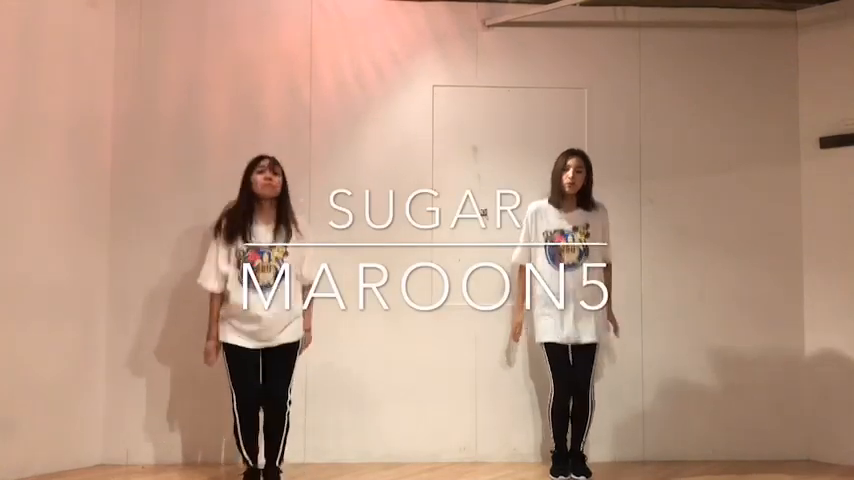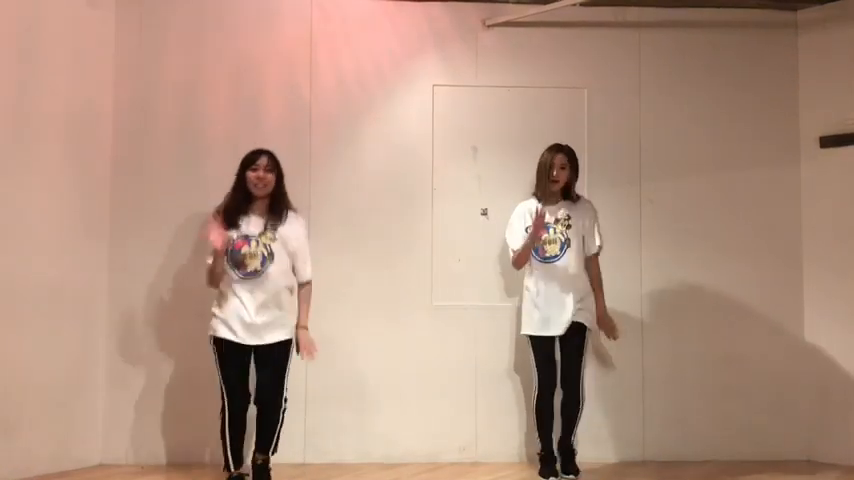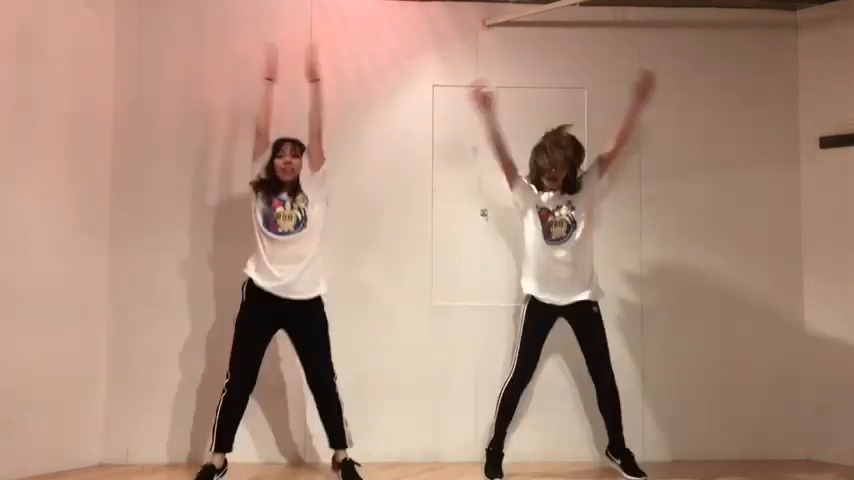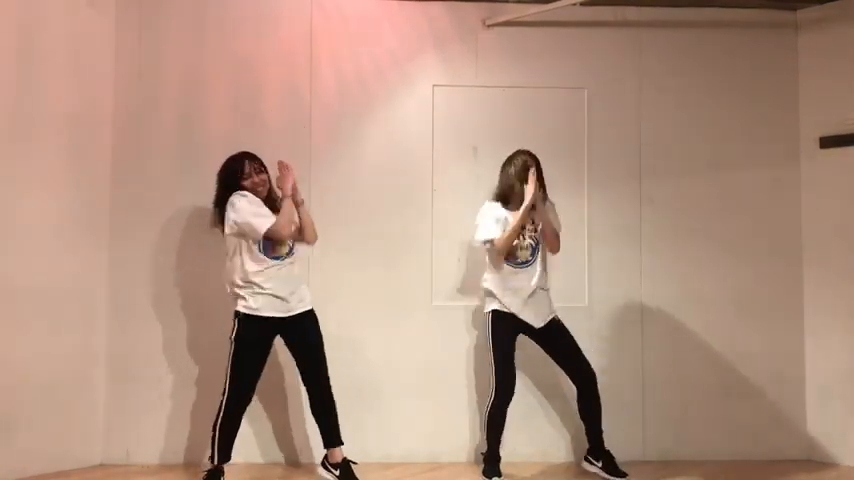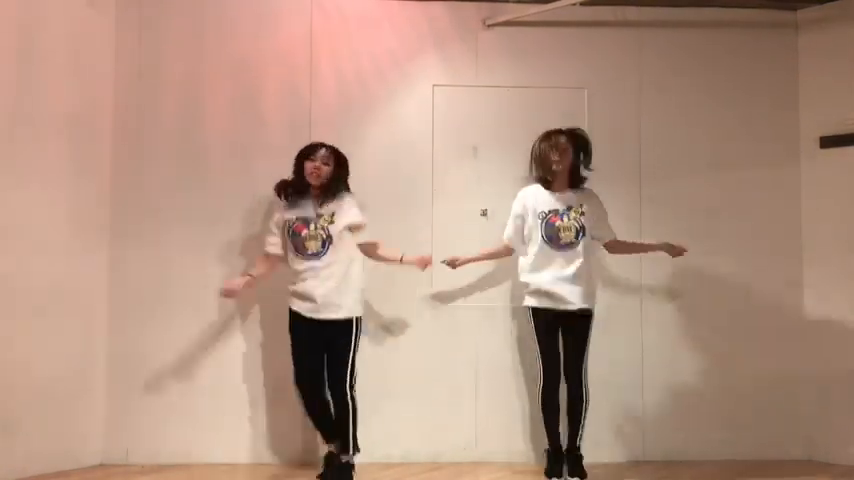
dt=1s
person 1, frame 1
left shoulder: (597, 213)
right shoulder: (536, 212)
left elbow: (604, 264)
right elbow: (524, 263)
left wrist: (608, 307)
right wrist: (519, 312)
left hip: (587, 316)
right hip: (549, 315)
left knee: (583, 390)
right knee: (562, 389)
person 1, frame 2
left shoulder: (584, 208)
right shoulder: (526, 210)
left elbow: (591, 260)
right elbow: (518, 261)
left wrist: (601, 307)
right wrist: (536, 232)
left hip: (575, 308)
right hip: (539, 309)
left knee: (572, 382)
right knee: (546, 382)
left ankle: (566, 449)
person 1, frame 3
left shoulder: (584, 187)
right shoulder: (527, 195)
left elbow: (613, 150)
right elbow: (505, 160)
left wrist: (637, 105)
right wrist: (488, 115)
left hip: (582, 295)
right hip: (541, 296)
left knee: (603, 375)
right knee: (521, 375)
person 1, frame 4
left shoulder: (546, 209)
right shoulder: (492, 210)
left elbow: (553, 247)
right elbow: (501, 248)
left wrist: (538, 205)
right wrist: (525, 205)
left hip: (540, 308)
right hip: (503, 308)
left knee: (585, 377)
right knee: (503, 388)
person 1, frame 5
left shoulder: (588, 198)
right shoulder: (528, 196)
left elbow: (610, 243)
right elbow: (509, 245)
left wrist: (655, 246)
right wrist: (467, 259)
left hip: (579, 298)
right hip: (541, 295)
left knee: (576, 375)
right knee: (551, 372)
right ankle: (554, 451)
person 2, frame 1
left shoulder: (294, 228)
right shoulder: (229, 228)
left elbow: (306, 281)
right elbow: (215, 285)
left wrist: (307, 321)
right wrist: (210, 335)
left hip: (282, 333)
right hip: (238, 333)
left knee: (276, 402)
right knee: (245, 404)
person 2, frame 2
left shoulder: (291, 221)
right shoulder: (226, 220)
left elbow: (304, 279)
right elbow: (214, 281)
left wrist: (302, 327)
right wrist: (217, 254)
left hip: (275, 327)
right hip: (230, 326)
left knee: (271, 398)
right knee: (234, 401)
person 2, frame 3
left shoulder: (313, 188)
right shoulder: (262, 189)
left elbow: (316, 134)
right elbow: (261, 133)
left wrist: (315, 82)
right wrist: (269, 81)
left hip: (305, 299)
right hip: (260, 295)
left knee: (323, 380)
right knee: (239, 381)
person 2, frame 4
left shoulder: (277, 206)
right shoulder: (240, 203)
left elbow: (310, 236)
right elbow: (277, 233)
left wrist: (296, 196)
right wrist: (288, 194)
left hip: (297, 307)
right hip: (255, 311)
left knee: (318, 380)
right knee: (238, 391)
person 2, frame 5
left shoulder: (344, 202)
right shoulder: (286, 205)
left elbow: (368, 247)
right elbow: (271, 256)
left wrist: (405, 259)
right wrist: (244, 279)
left hip: (341, 308)
right hip: (301, 308)
left knee: (339, 385)
right knee: (307, 384)
right ankle: (333, 447)
